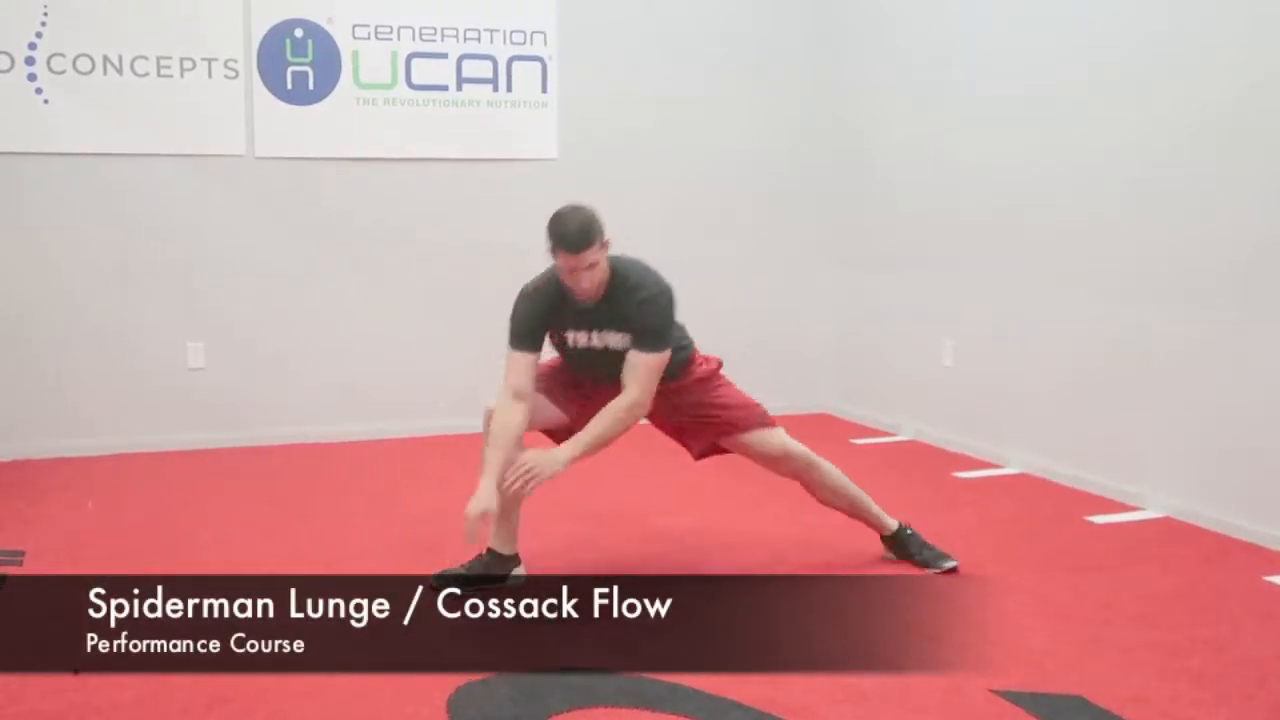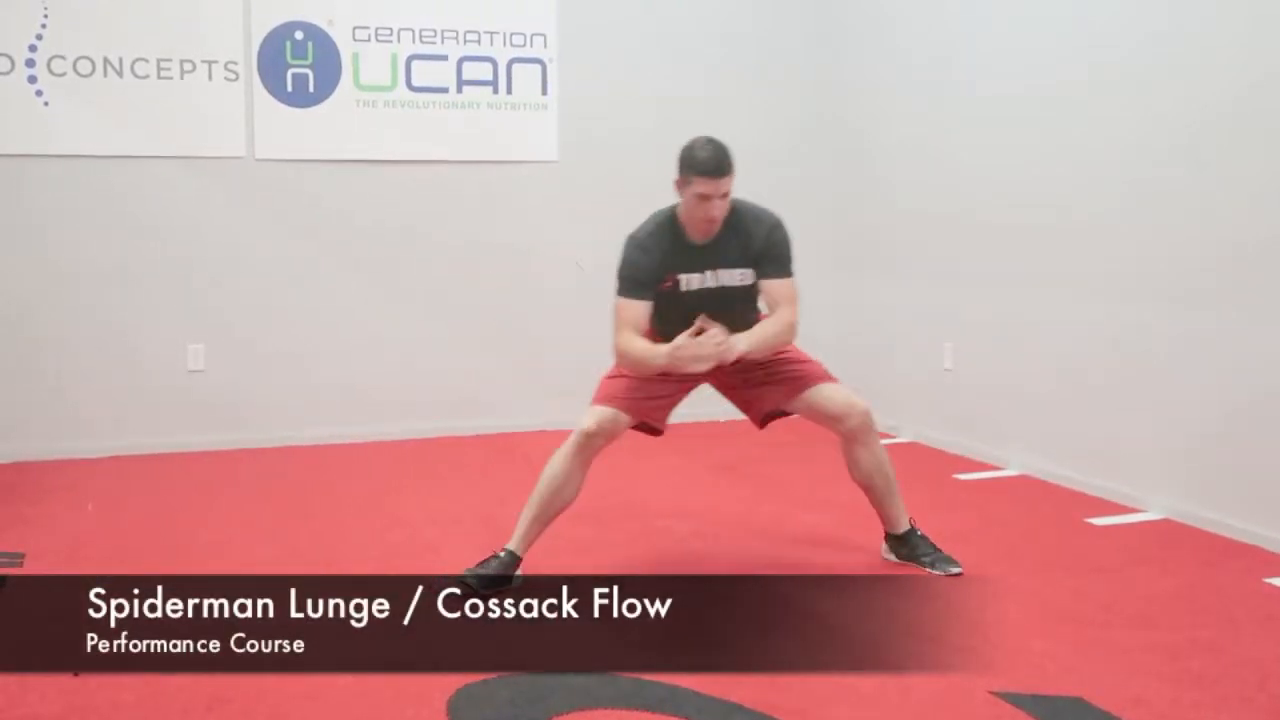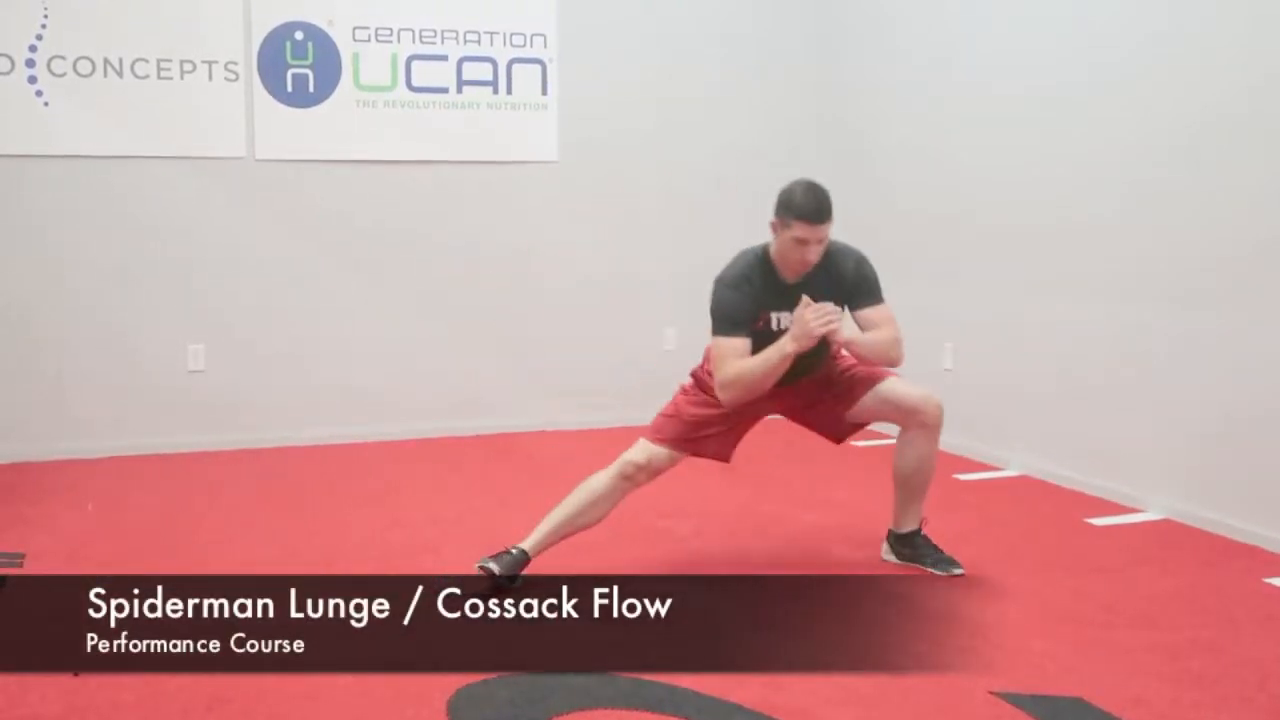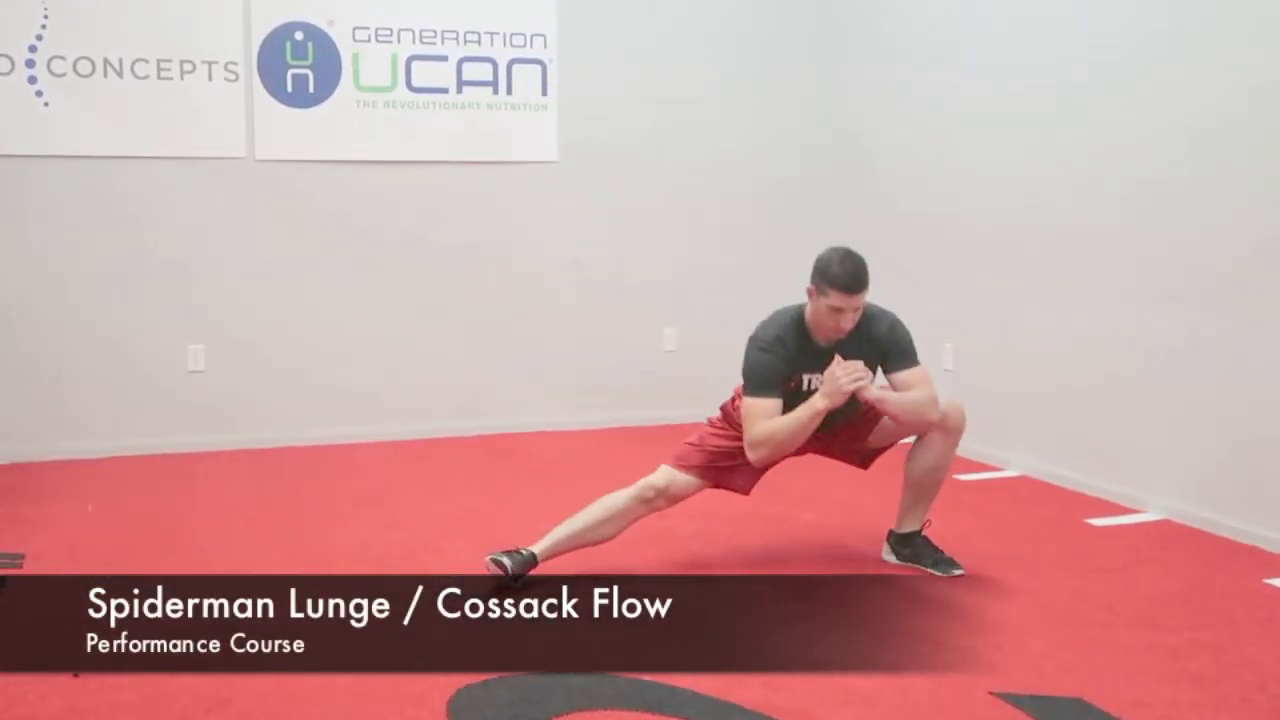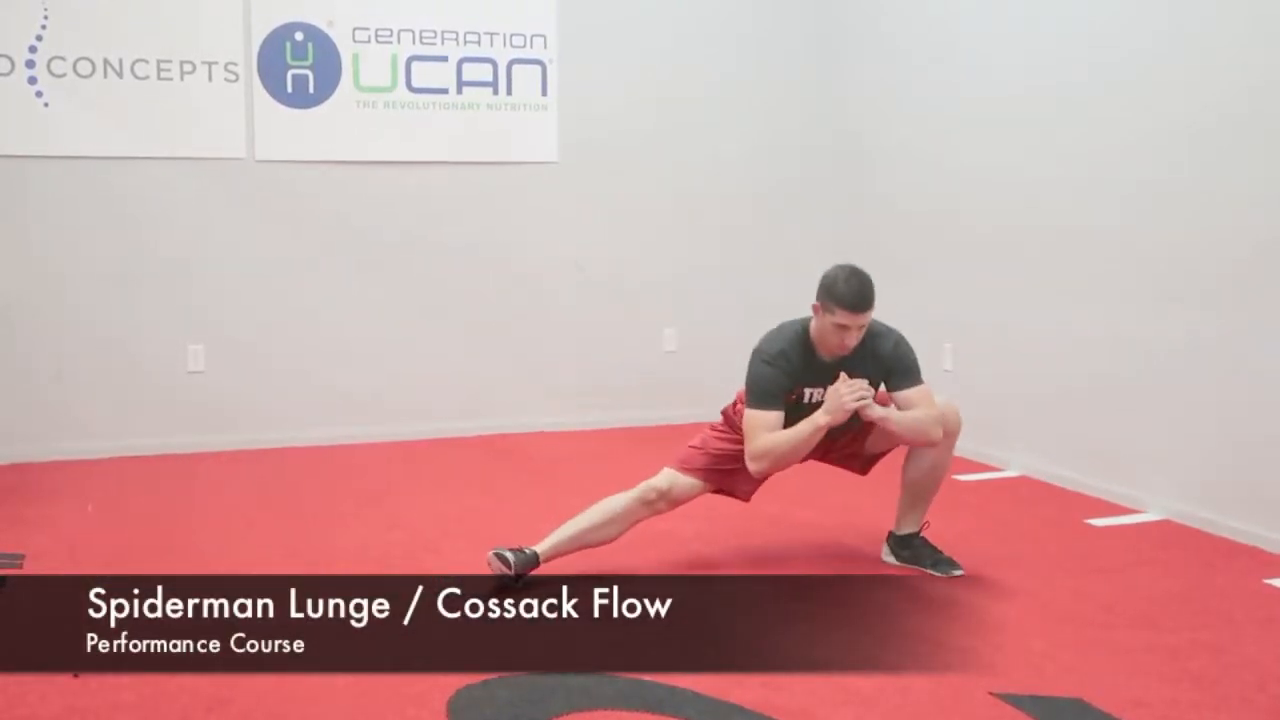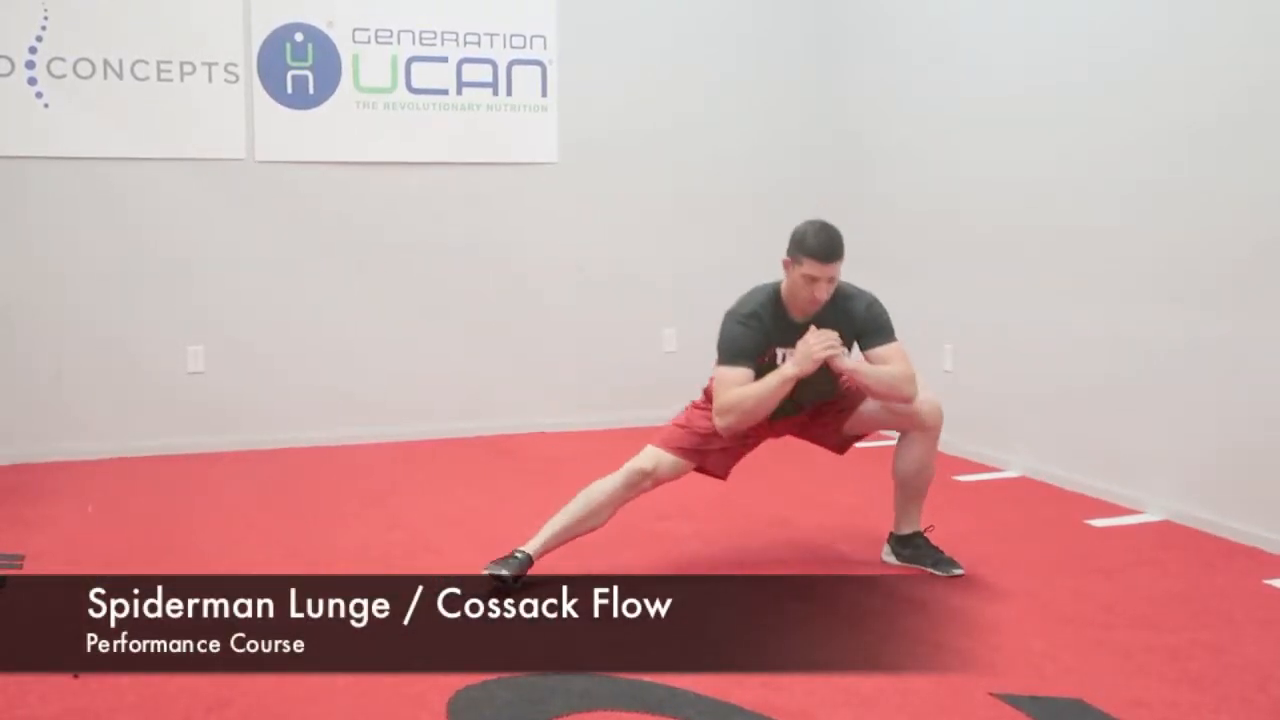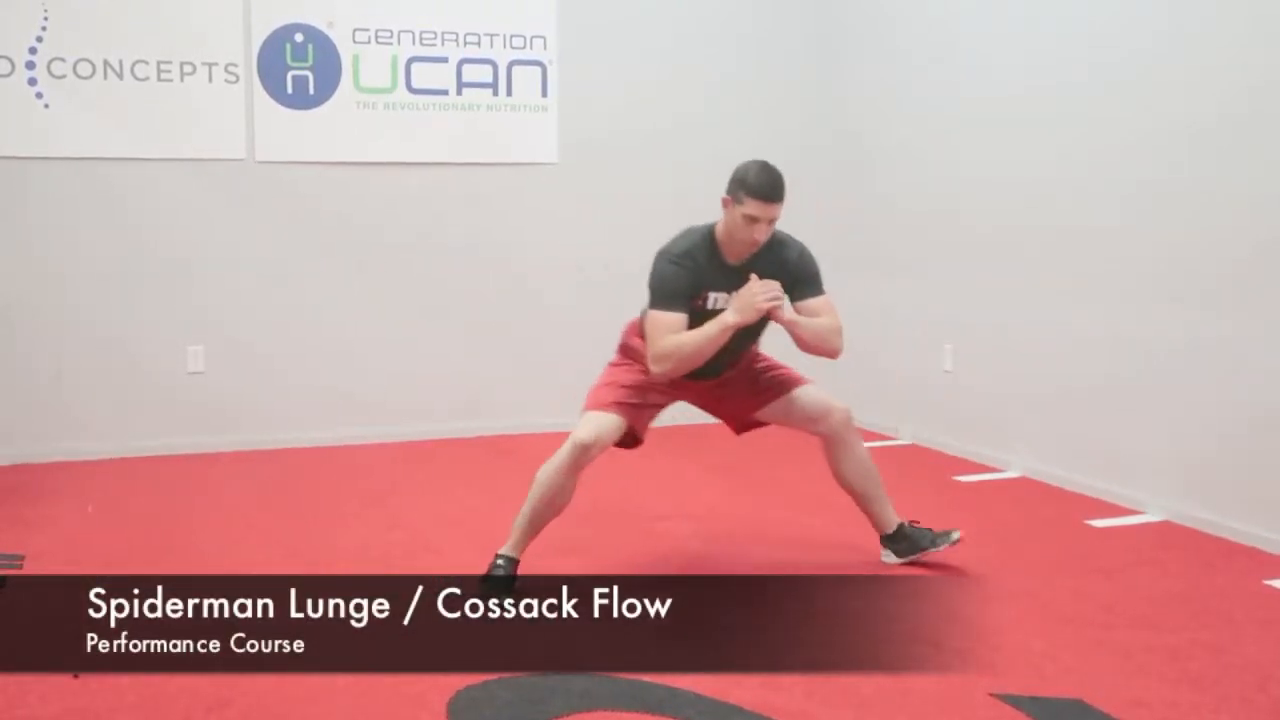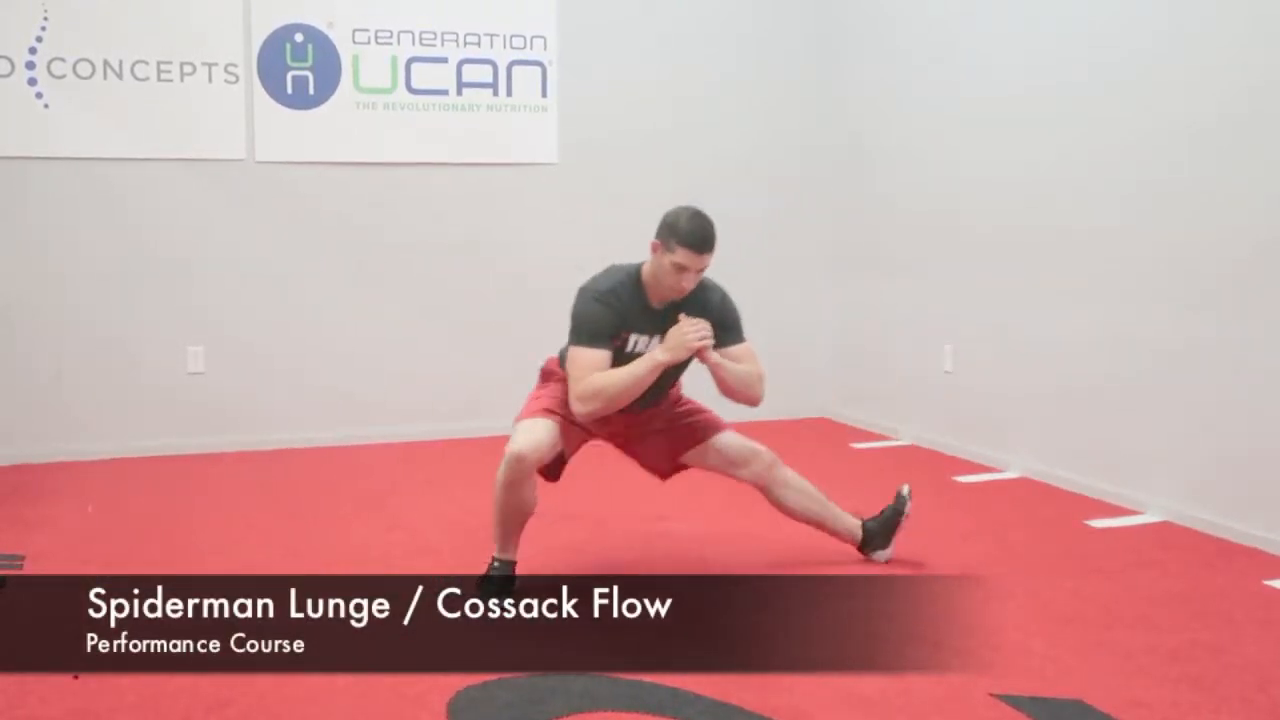
dt=0.3s
person 1, frame 1
left shoulder: (648, 291)
right shoulder: (535, 299)
left elbow: (636, 398)
right elbow: (514, 395)
left wrist: (560, 457)
right wrist: (486, 483)
left hip: (677, 379)
right hip: (589, 378)
left knee: (788, 455)
right knee: (502, 419)
left ankle: (899, 535)
right ankle: (500, 559)
person 1, frame 2
left shoulder: (762, 230)
right shoulder: (645, 244)
left elbow: (784, 321)
right elbow: (627, 343)
left wrist: (738, 344)
right wrist: (672, 357)
left hip: (749, 344)
right hip: (664, 349)
left knee: (854, 415)
right knee: (589, 433)
left ankle: (902, 536)
right ankle: (512, 557)
person 1, frame 3
left shoulder: (849, 267)
right shoulder: (737, 281)
left elbow: (892, 350)
right elbow: (730, 388)
left wrist: (846, 333)
right wrist: (793, 342)
left hip: (818, 374)
right hip: (735, 383)
left knee: (925, 409)
right knee: (636, 466)
left ankle: (904, 537)
right ankle: (521, 554)
person 1, frame 4
left shoulder: (883, 329)
right shoulder: (772, 342)
left elbow: (926, 407)
right elbow: (758, 447)
left wrist: (873, 392)
right wrist: (821, 399)
left hip: (841, 418)
right hip: (762, 424)
left knee: (947, 419)
right knee: (656, 490)
left ankle: (906, 538)
right ankle: (530, 556)
person 1, frame 5
left shoulder: (887, 347)
right shoulder: (776, 354)
left elbow: (929, 429)
right elbow: (759, 459)
left wrist: (876, 411)
right wrist: (825, 415)
left hip: (842, 426)
right hip: (761, 430)
left knee: (946, 420)
right knee: (658, 492)
left ankle: (905, 540)
right ankle: (531, 556)
person 1, frame 6
left shoulder: (860, 307)
right shoulder: (748, 316)
left elbow: (905, 387)
right elbow: (726, 416)
left wrist: (846, 362)
right wrist: (794, 366)
left hip: (819, 401)
right hip: (740, 404)
left knee: (925, 413)
right knee: (643, 471)
left ankle: (905, 538)
right ankle: (525, 555)
person 1, frame 7
left shoulder: (789, 257)
right shoulder: (680, 258)
left elbow: (831, 343)
right elbow: (661, 362)
left wrist: (784, 314)
right wrist: (733, 316)
left hip: (731, 366)
right hip: (650, 361)
left knee: (835, 419)
right knee: (583, 443)
left ankle: (897, 536)
right ankle: (508, 559)
person 1, frame 8
left shoulder: (712, 302)
right shoulder: (602, 296)
left elbow: (753, 392)
right elbow: (588, 402)
left wrist: (710, 357)
right wrist: (664, 354)
left hip: (653, 405)
right hip: (575, 393)
left knee: (758, 461)
right knee: (525, 452)
left ankle: (864, 536)
right ankle: (503, 565)
